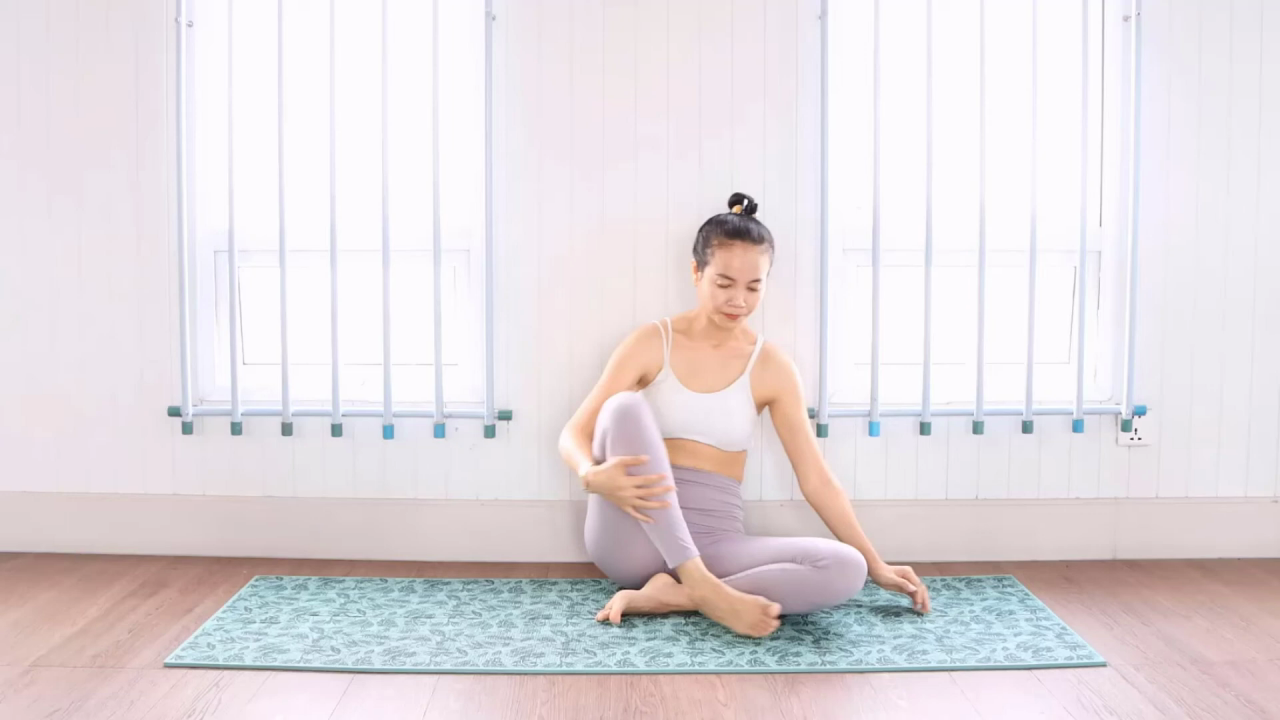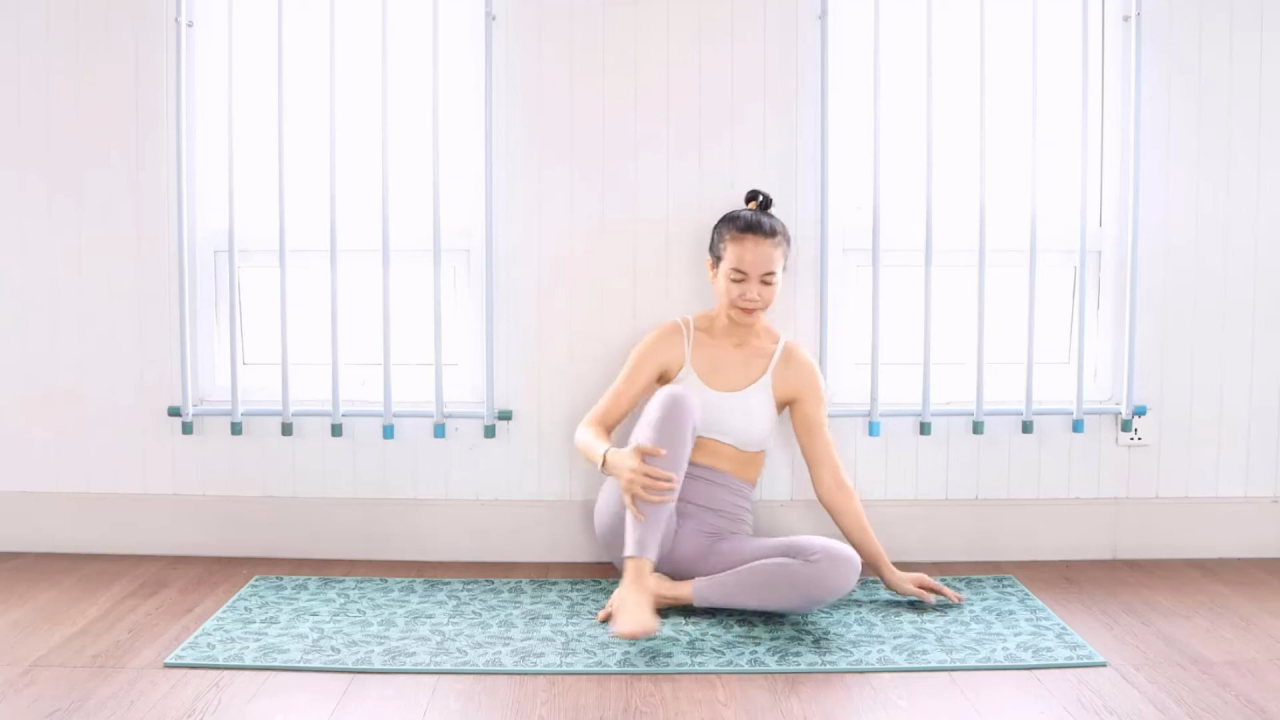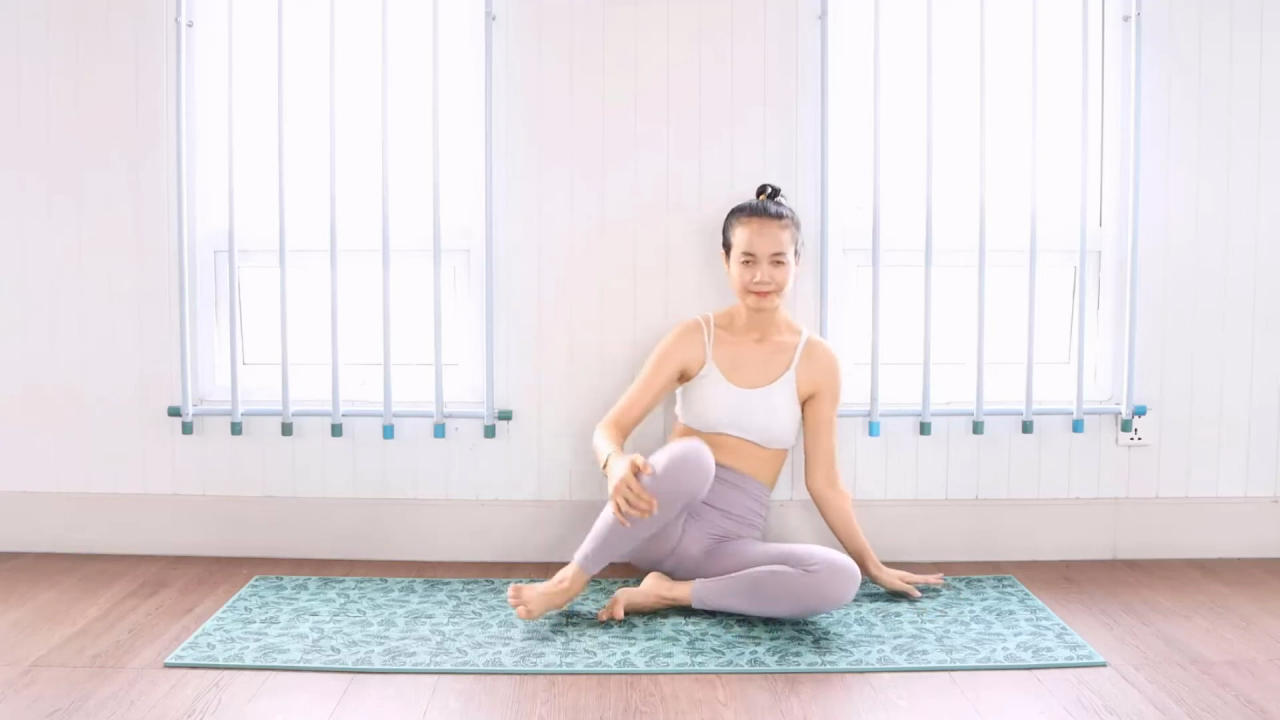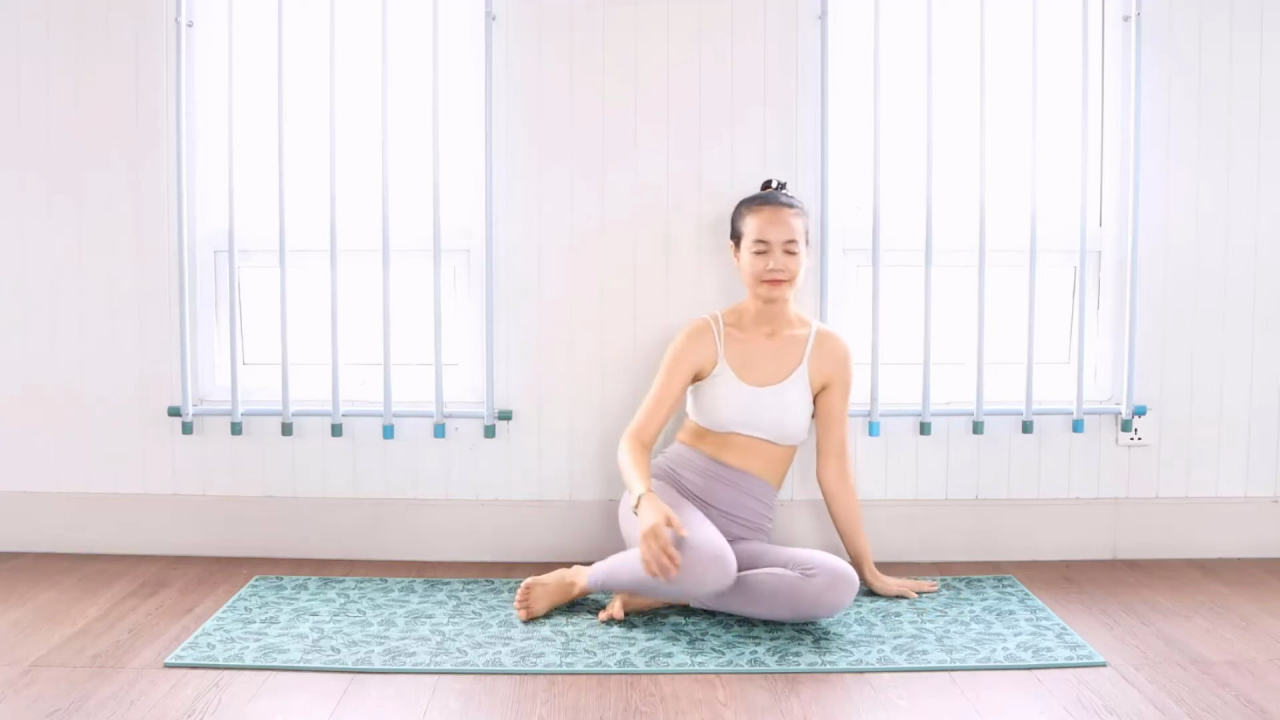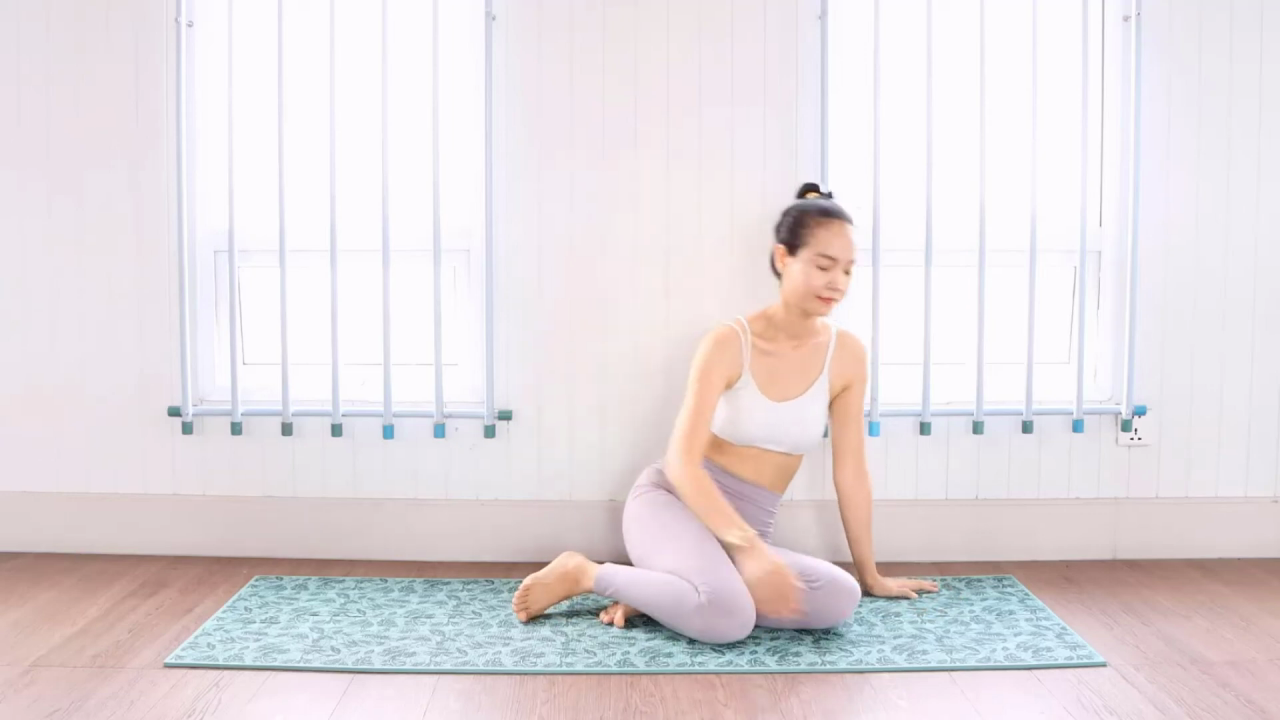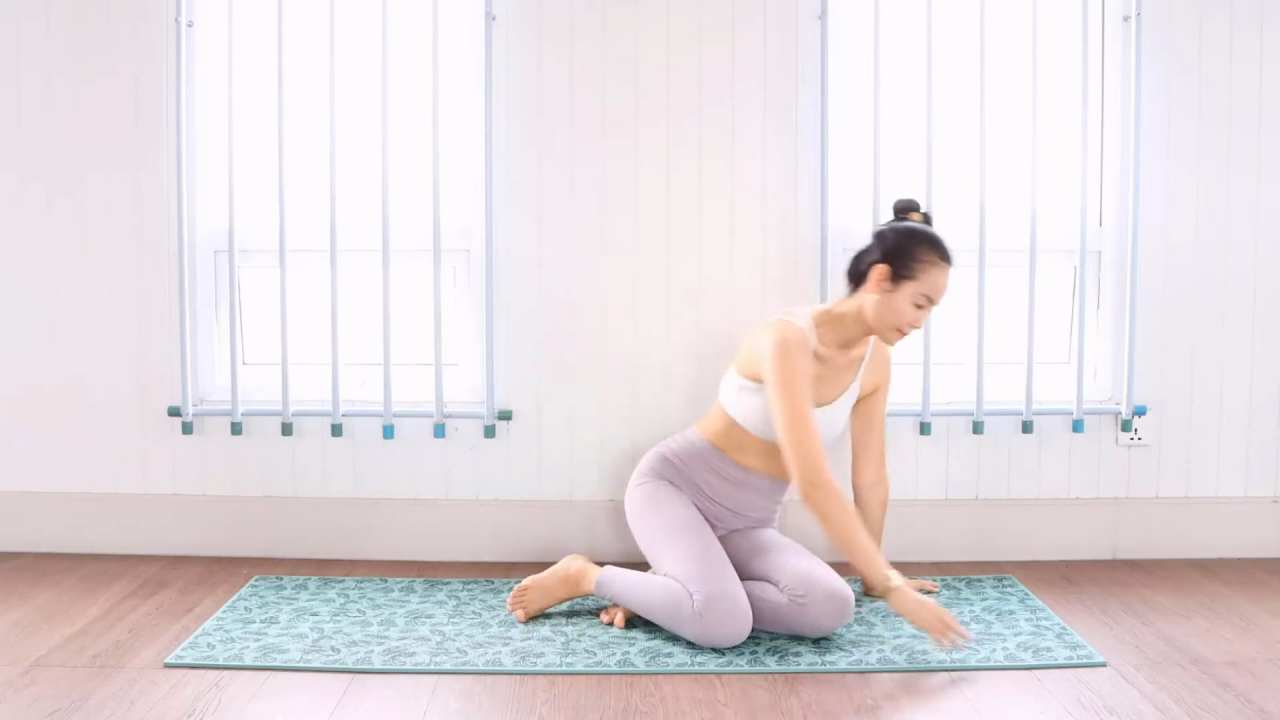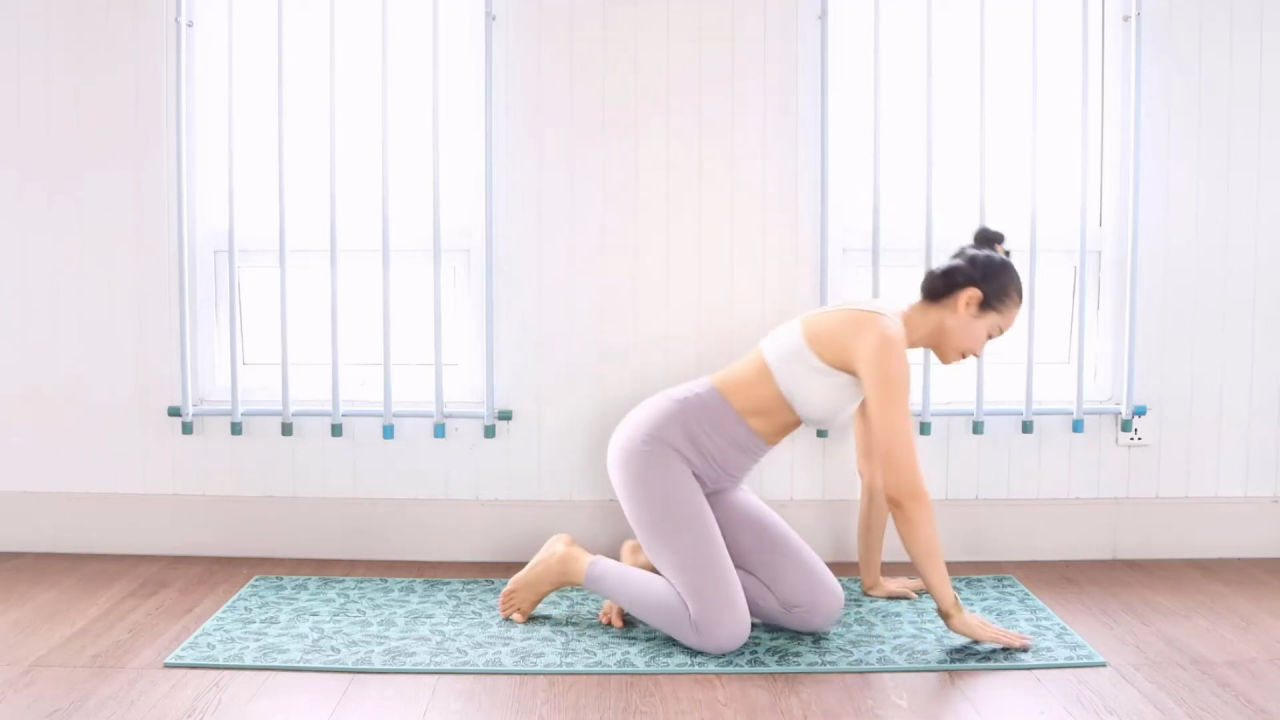
dt=0.3s
person 1, frame 1
left shoulder: (771, 367)
right shoulder: (650, 344)
left elbow: (816, 479)
right elbow: (572, 435)
left wrist: (875, 565)
right wrist: (595, 476)
left hip: (712, 541)
right hip: (630, 535)
left knee: (844, 571)
right knee: (625, 407)
left ankle: (673, 594)
right ankle: (702, 589)
person 1, frame 2
left shoulder: (793, 368)
right shoulder: (671, 341)
left elbow: (831, 482)
right elbow: (589, 428)
left wrist: (887, 571)
right wrist: (616, 461)
left hip: (718, 542)
right hip: (639, 521)
left knee: (841, 568)
right knee: (673, 399)
left ankle: (669, 591)
right ankle: (637, 579)
person 1, frame 3
left shoulder: (817, 361)
right shoulder: (692, 339)
left elbow: (824, 482)
right elbow: (610, 427)
left wrist: (872, 566)
right wrist: (615, 464)
left hip: (729, 541)
right hip: (667, 515)
left knee: (840, 578)
right knee: (690, 456)
left ankle: (669, 593)
right ankle: (571, 580)
person 1, frame 4
left shoulder: (828, 353)
right shoulder: (703, 337)
left elbow: (834, 473)
right elbow: (635, 439)
left wrist: (869, 571)
right wrist: (646, 502)
left hip: (741, 538)
right hip: (673, 500)
left knee: (838, 585)
right knee: (705, 559)
left ankle: (663, 591)
right ankle: (578, 580)
person 1, frame 5
left shoulder: (847, 356)
right shoulder: (729, 344)
left elbow: (851, 474)
right elbow: (680, 462)
left wrist: (869, 575)
right wrist: (749, 550)
left hip: (745, 527)
right hip: (669, 502)
left knee: (838, 597)
right knee: (727, 617)
left ankle: (653, 588)
right ankle: (585, 574)
person 1, frame 6
left shoulder: (875, 361)
right shoulder: (788, 340)
left elbow: (870, 476)
right elbow: (812, 481)
left wrist: (882, 578)
right wrist: (893, 587)
left hip: (746, 525)
right hip: (672, 487)
left knee: (831, 608)
right knee: (723, 623)
left ankle: (669, 590)
right ankle: (586, 576)
person 1, frame 7
left shoulder: (878, 345)
right shoulder: (881, 338)
left elbow: (876, 477)
right elbow: (904, 491)
left wrist: (872, 577)
right wrist: (953, 611)
left hip: (711, 472)
right hip: (658, 444)
left knee: (822, 609)
right knee: (722, 633)
left ankle: (654, 563)
right ankle: (572, 563)
